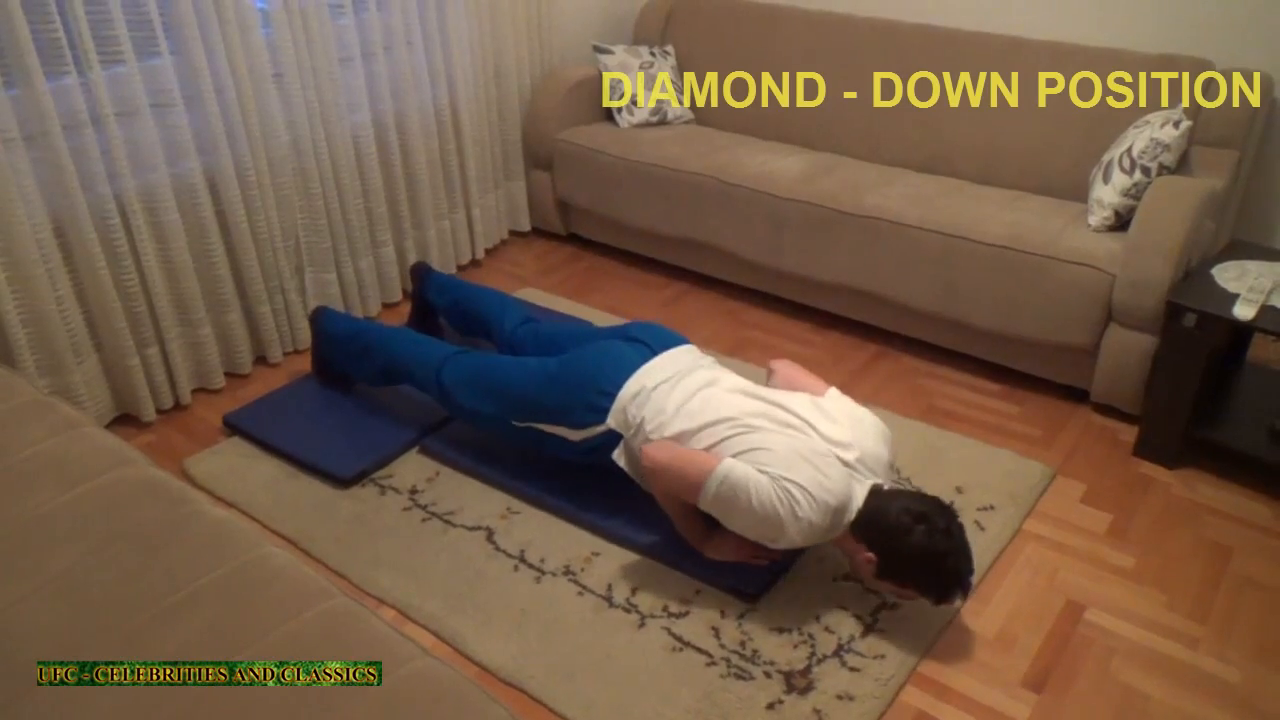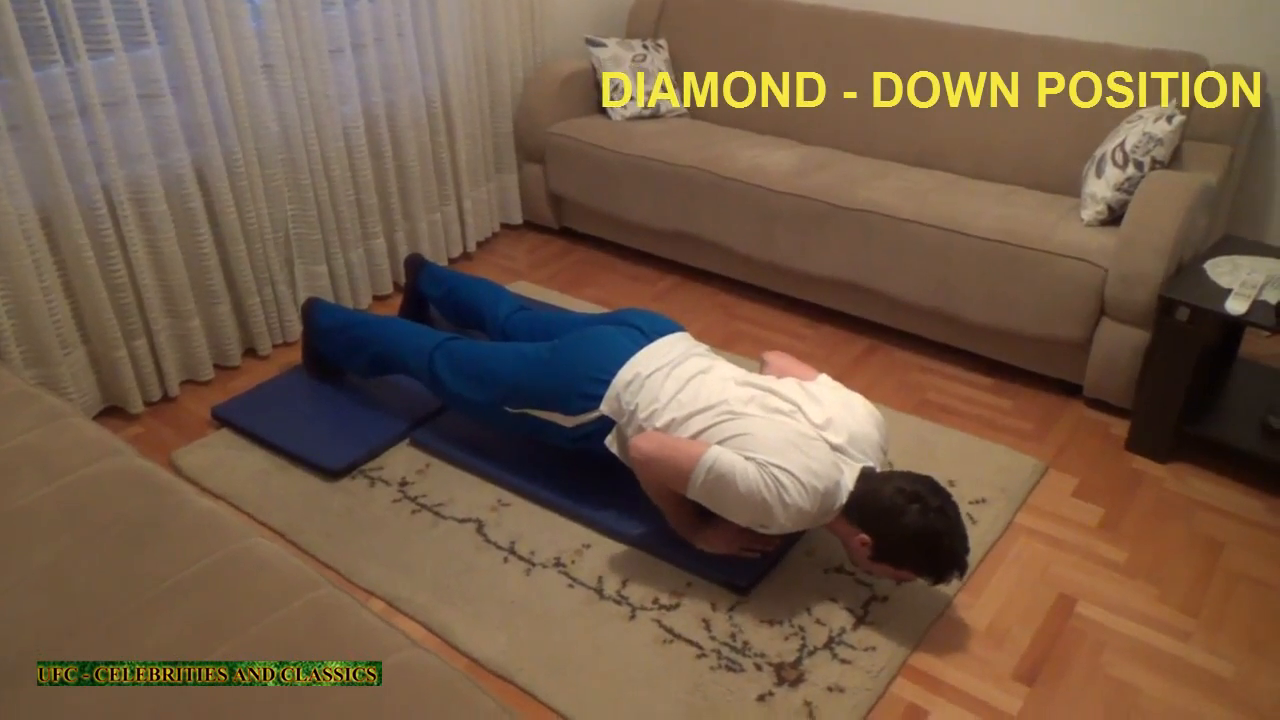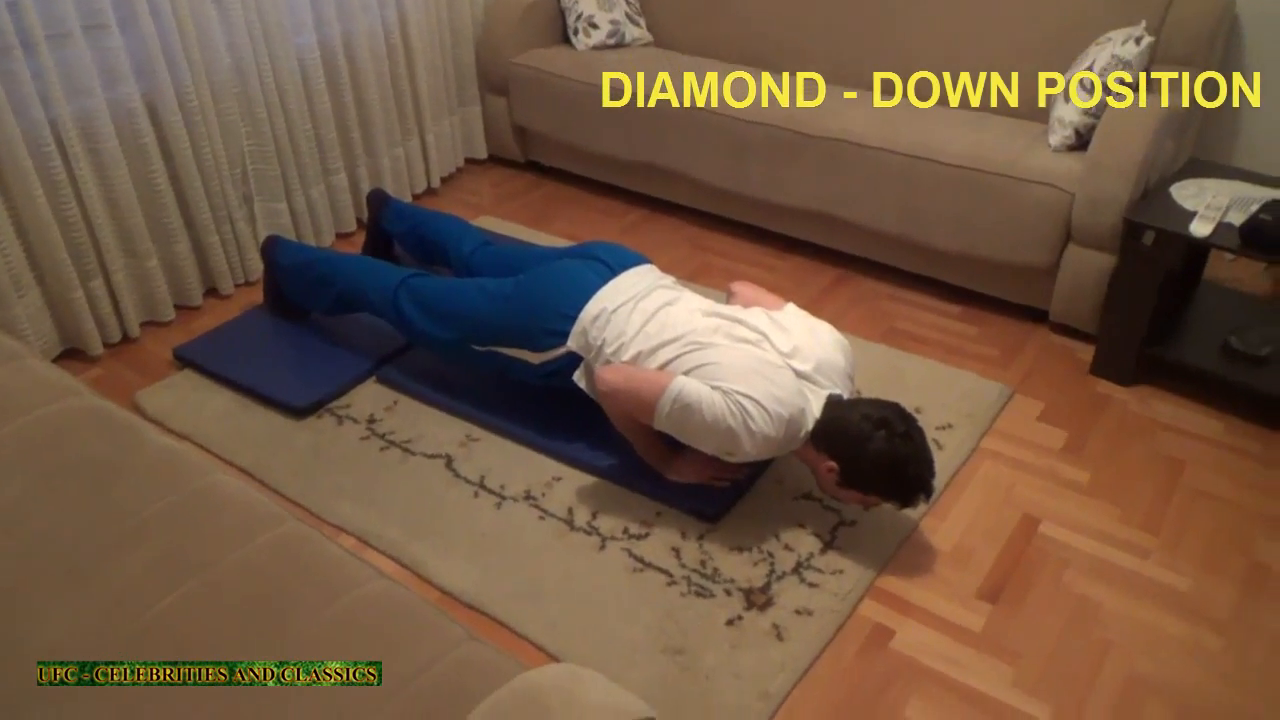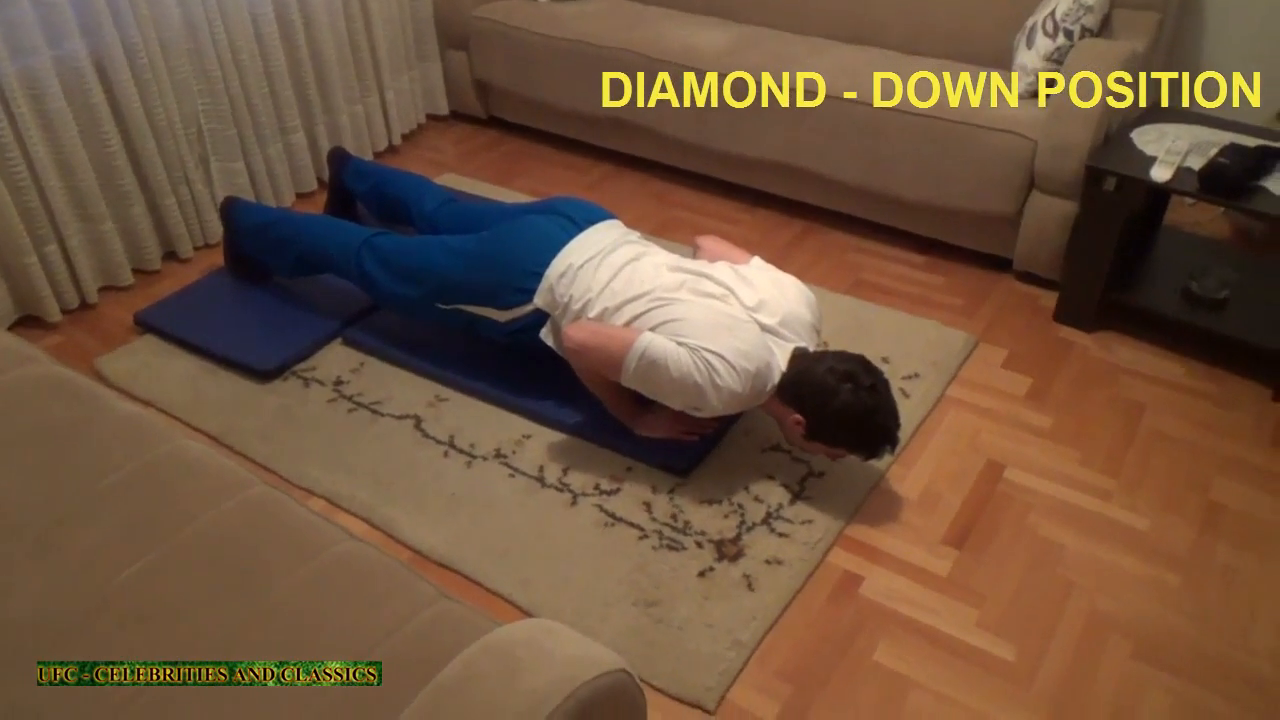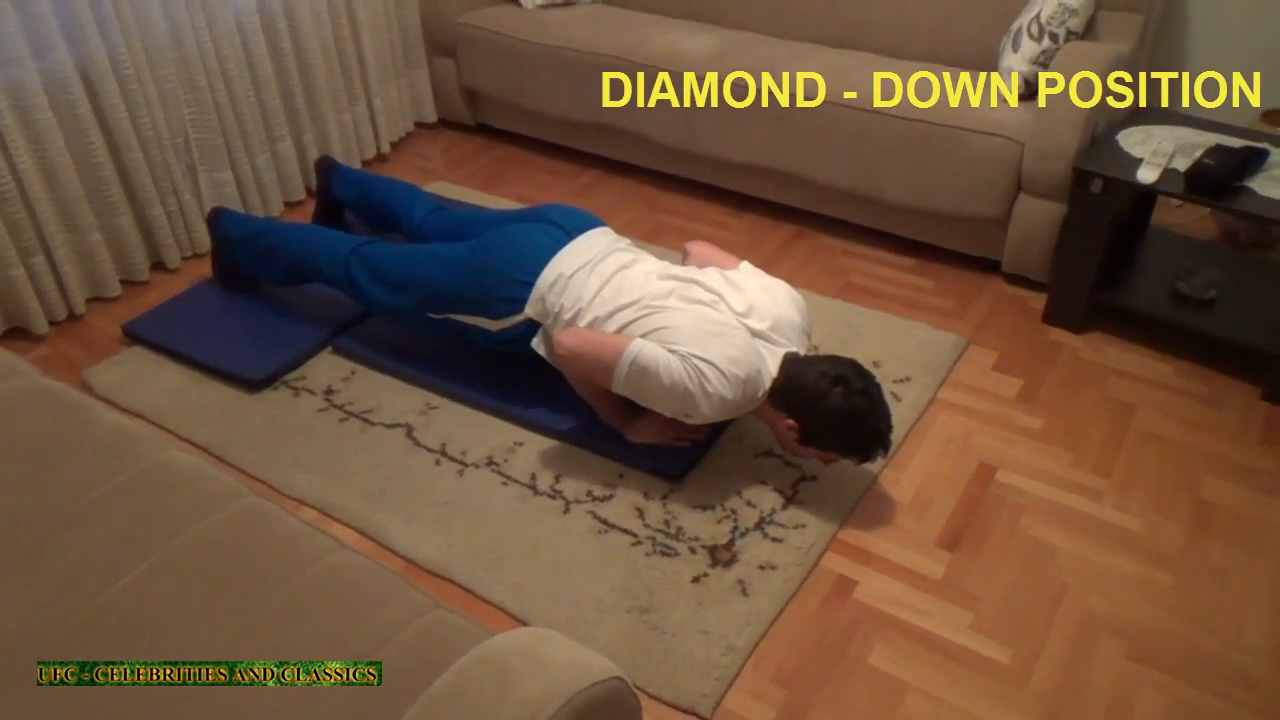
dt=1s
person 1, frame 1
left shoulder: (872, 440)
right shoulder: (792, 511)
left elbow: (783, 366)
right elbow: (657, 460)
right wrist: (707, 541)
left hip: (661, 355)
right hip: (608, 405)
left knee: (524, 334)
right knee: (460, 379)
left ankle: (434, 289)
right ankle: (337, 335)
person 1, frame 2
left shoulder: (866, 425)
right shoulder: (785, 497)
left elbow: (776, 358)
right elbow: (647, 451)
right wrist: (699, 533)
left hip: (654, 343)
right hip: (601, 390)
left knee: (516, 323)
right knee: (453, 369)
left ankle: (428, 280)
right ankle: (329, 326)
person 1, frame 3
left shoulder: (833, 353)
right shoulder: (752, 424)
left elbow: (743, 288)
right elbow: (614, 384)
right wrist: (668, 464)
left hip: (622, 277)
right hip: (570, 324)
left knee: (482, 258)
right knee: (419, 306)
left ankle: (391, 215)
right ankle: (291, 265)
person 1, frame 4
left shoulder: (799, 306)
right shoulder: (719, 380)
left elbow: (709, 243)
right elbow: (580, 341)
right wrist: (637, 419)
left hip: (588, 232)
right hip: (536, 279)
left knee: (443, 214)
right knee: (383, 265)
left ankle: (353, 174)
right ankle: (251, 227)
person 1, frame 5
left shoulder: (788, 310)
right shoulder: (710, 386)
left elbow: (698, 248)
right elbow: (570, 347)
right wrist: (629, 424)
left hip: (575, 237)
right hip: (525, 287)
left knee: (434, 224)
right knee: (374, 272)
left ankle: (339, 184)
right ankle: (239, 236)
